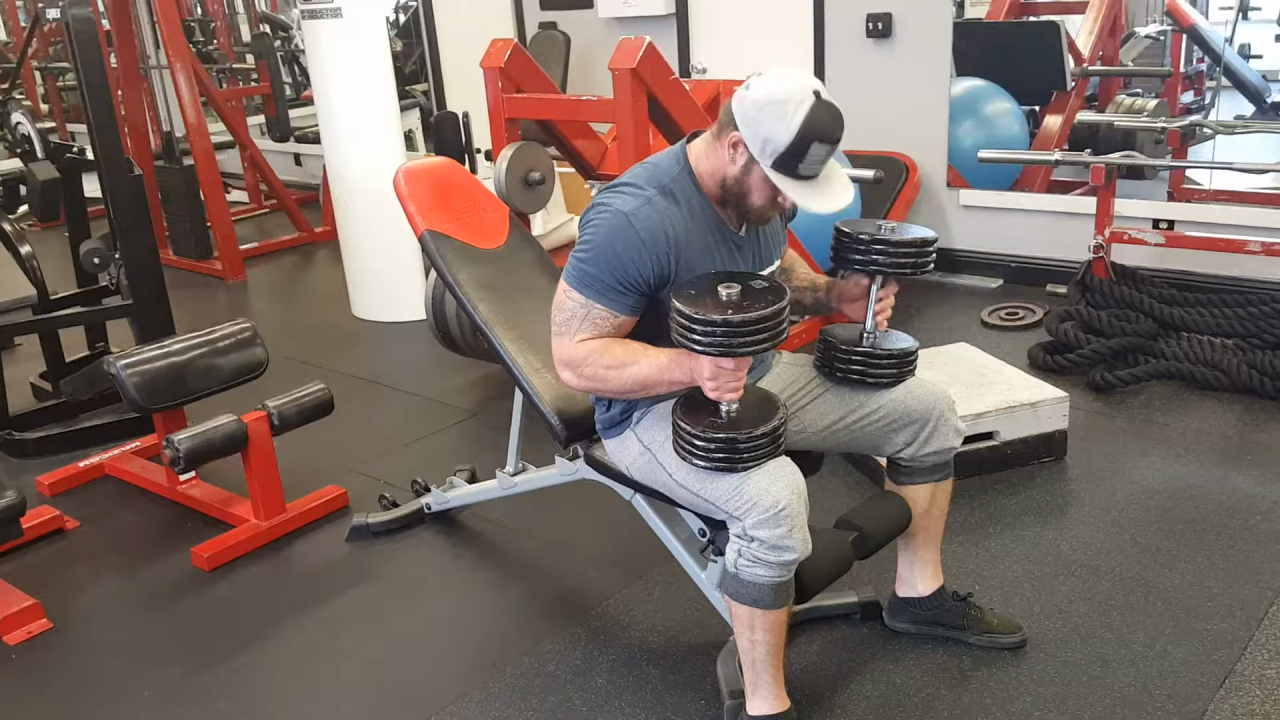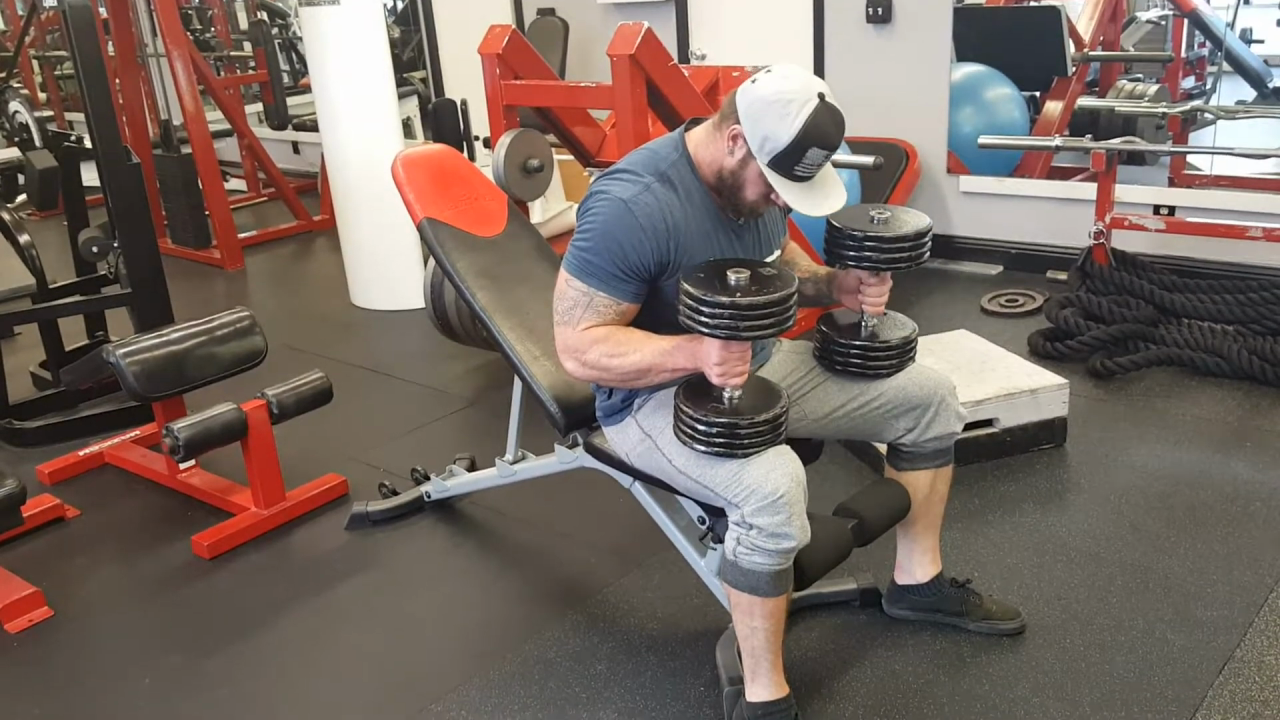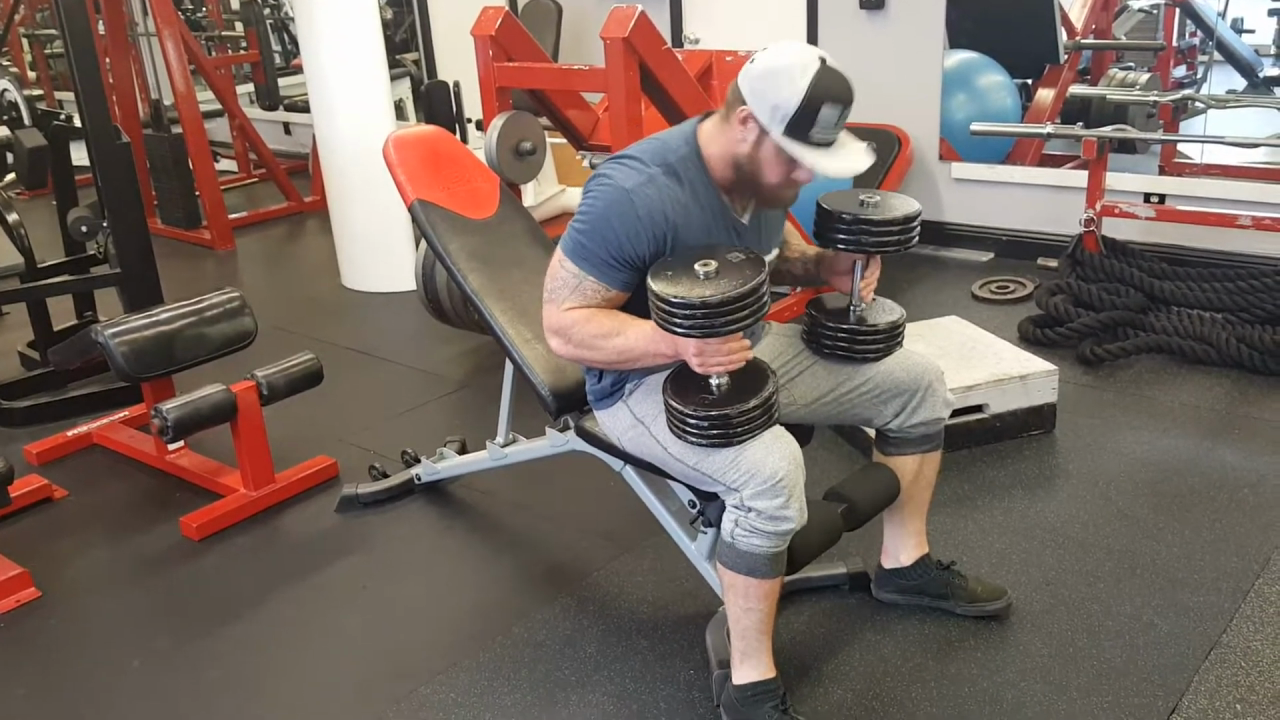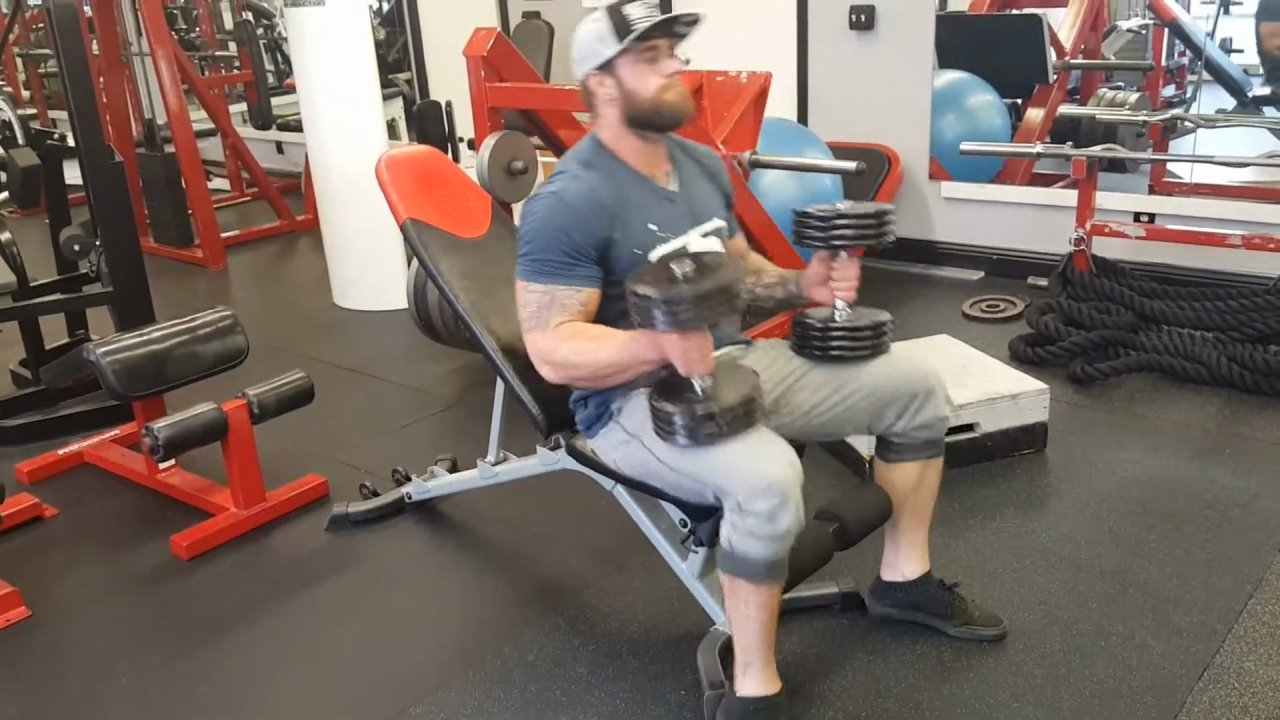
dt=1s
person 1, frame 1
left shoulder: (761, 189)
right shoulder: (634, 220)
right elbow: (574, 356)
left wrist: (833, 295)
right wrist: (689, 367)
left hip: (757, 375)
right hip: (659, 407)
left knee: (929, 411)
right knee: (774, 501)
left ankle: (919, 594)
person 1, frame 2
left shoulder: (761, 174)
right shoulder: (632, 205)
right elbow: (579, 347)
left wrist: (834, 285)
right wrist: (694, 351)
left hip: (759, 363)
right hip: (658, 394)
left knee: (930, 398)
right knee: (773, 487)
left ankle: (917, 580)
person 1, frame 3
left shoulder: (765, 165)
right shoulder: (635, 194)
right elbow: (565, 325)
left wrist: (824, 267)
right wrist: (680, 342)
left hip: (747, 348)
right hip: (648, 379)
left knee: (917, 382)
right knee: (772, 470)
left ankle: (905, 563)
person 1, frame 4
left shoulder: (697, 162)
right shoulder: (570, 201)
right elbow: (552, 350)
left wrist: (801, 286)
right wrist: (658, 347)
left hip: (735, 361)
right hip: (635, 399)
left knee: (919, 392)
right knee: (767, 478)
left ankle: (904, 580)
